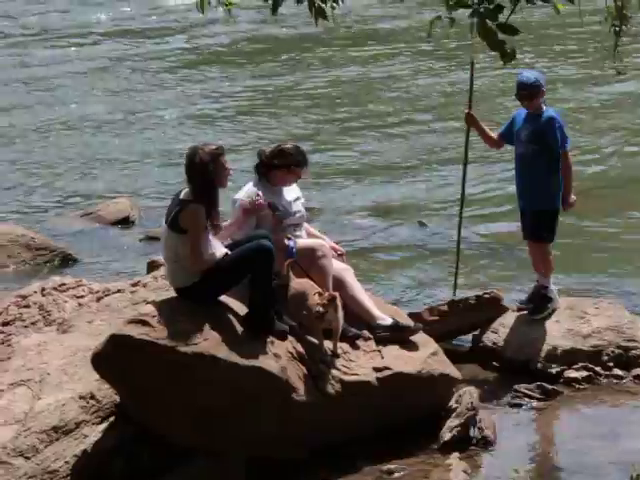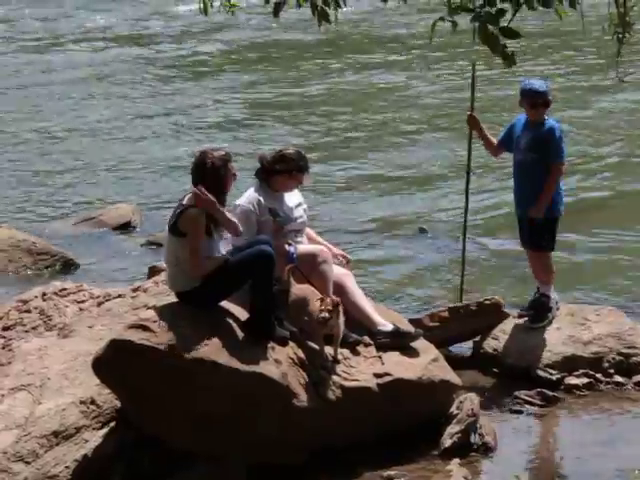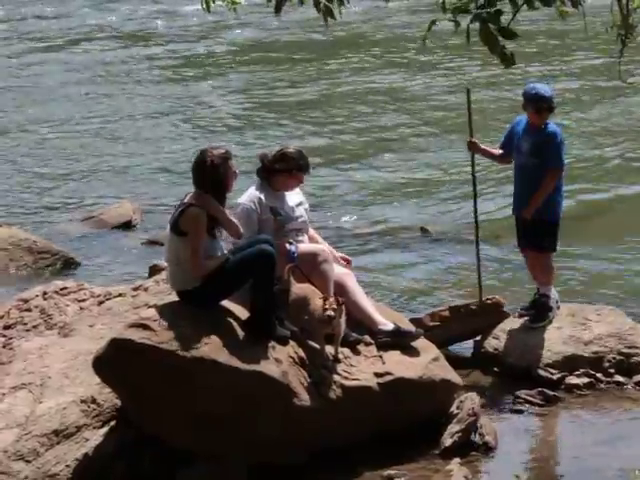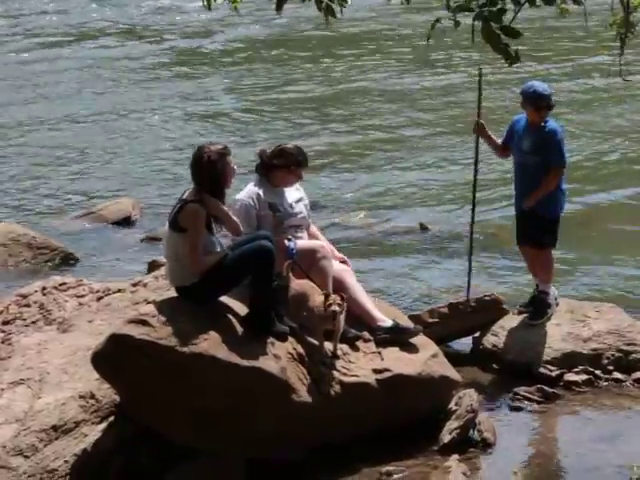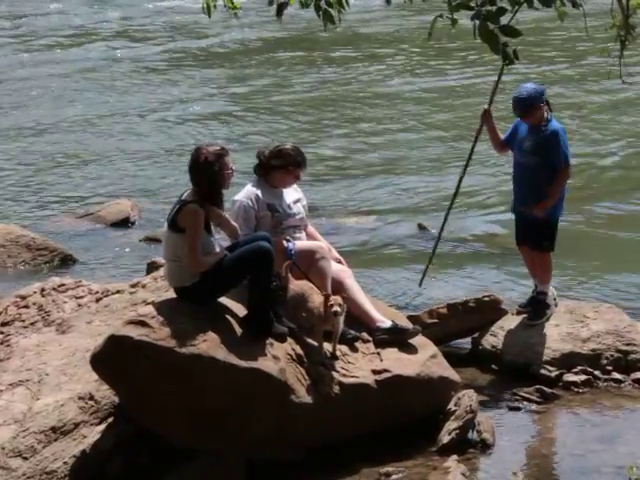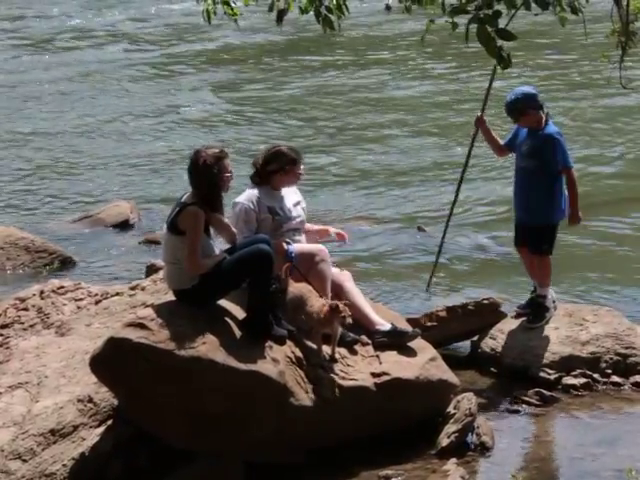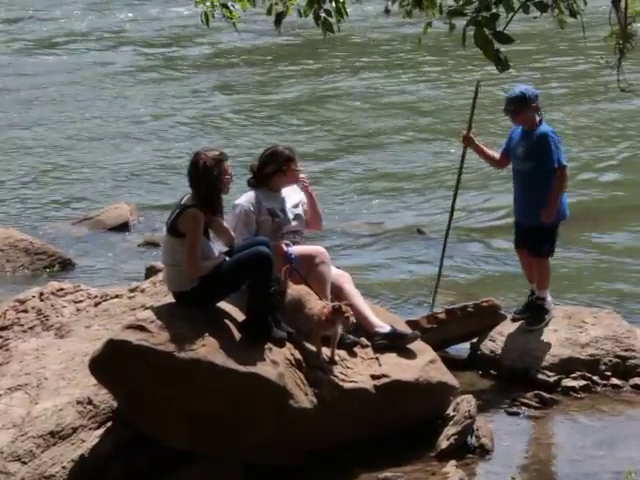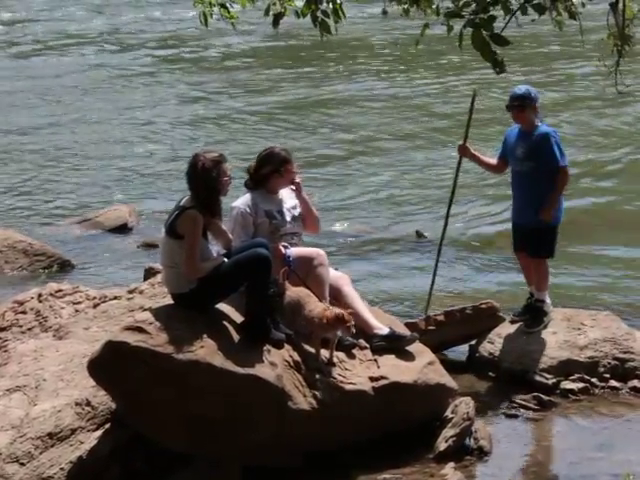
dt=0.3s
person 1, frame 1
left shoulder: (550, 119)
right shoulder: (519, 117)
left elbow: (565, 157)
right elbow: (495, 143)
left wrist: (567, 193)
right wrist: (476, 125)
left hip: (546, 196)
right hip: (526, 195)
left knee: (540, 243)
right knee: (532, 242)
left ankle: (547, 292)
right ankle: (540, 287)
person 1, frame 2
left shoulder: (551, 130)
right shoulder: (518, 123)
left elbow: (557, 170)
right elbow: (496, 150)
left wrist: (542, 204)
right wrist: (479, 128)
left hip: (545, 205)
right hip: (524, 203)
left knee: (540, 253)
right knee: (531, 251)
left ankle: (548, 300)
right ankle: (542, 293)
person 1, frame 3
left shoulder: (552, 135)
right shoulder: (518, 125)
left elbow: (554, 176)
right elbow: (506, 157)
left wrist: (533, 205)
right wrist: (480, 150)
left hip: (545, 207)
right hip: (522, 204)
left knee: (541, 254)
right knee: (527, 252)
left ankle: (548, 300)
right ankle: (542, 293)
person 1, frame 4
left shoulder: (552, 132)
right shoulder: (517, 124)
left elbow: (558, 171)
right elbow: (503, 152)
left wrist: (534, 198)
right wrist: (485, 135)
left hip: (546, 203)
right hip: (524, 201)
left knee: (541, 250)
right knee: (526, 247)
left ankle: (547, 297)
right ankle: (541, 290)
person 1, frame 5
left shoulder: (554, 132)
right shoulder: (521, 124)
left elbow: (565, 172)
right elbow: (501, 147)
left wrist: (546, 204)
right wrist: (489, 124)
left hip: (544, 207)
right hip: (522, 203)
left knee: (541, 251)
right knee: (525, 248)
left ankle: (546, 297)
right ankle: (540, 291)
person 1, frame 6
left shoulder: (551, 136)
right shoulder: (522, 130)
left elbow: (569, 173)
right elbow: (502, 150)
left wrist: (574, 209)
right wrist: (485, 130)
left hip: (545, 209)
right hip: (524, 206)
left knee: (540, 254)
right knee: (523, 249)
left ankle: (545, 300)
right ankle: (538, 292)
person 1, frame 7
left shoulder: (546, 135)
right shoulder: (516, 133)
left elbow: (562, 173)
right elbow: (500, 163)
left wrist: (552, 206)
right wrist: (474, 146)
left hip: (543, 211)
right hip: (523, 209)
left knee: (539, 257)
right knee: (523, 252)
left ankle: (544, 303)
right ankle: (535, 295)
person 1, frame 8
left shoulder: (546, 136)
right shoulder: (512, 135)
left elbow: (563, 173)
right elbow: (499, 167)
left wrist: (552, 206)
right wrist: (472, 155)
left hip: (543, 212)
right hip: (521, 211)
left knee: (538, 258)
right knee: (523, 255)
left ankle: (542, 305)
right ankle: (534, 298)
person 2, frame 1
left shoulder: (291, 189)
right shoulder: (249, 197)
left wrist: (327, 240)
left hip: (303, 255)
left knee: (343, 271)
right knee: (319, 249)
left ankle: (380, 321)
person 2, frame 2
left shoulder: (293, 195)
right shoulder: (250, 203)
left wrist: (331, 247)
left hip: (303, 261)
left knee: (344, 276)
right knee: (320, 254)
left ankle: (380, 327)
person 2, frame 3
left shoulder: (295, 194)
right shoulder: (251, 202)
left wrist: (333, 252)
left hip: (306, 260)
left knee: (345, 276)
right knee: (321, 253)
left ankle: (382, 327)
person 2, frame 4
left shoulder: (295, 190)
right shoulder: (249, 198)
left elbow: (308, 227)
left wrist: (333, 251)
right wrist: (276, 243)
left hip: (304, 257)
left knee: (344, 272)
right knee: (319, 250)
left ankle: (381, 323)
person 2, frame 5
left shoulder: (293, 191)
right shoulder: (248, 199)
left elbow: (305, 227)
left wrist: (331, 250)
left hip: (302, 257)
left knee: (343, 273)
right knee: (318, 250)
left ankle: (379, 324)
person 2, frame 6
left shoulder: (291, 192)
right shoulder: (248, 202)
left wrist: (325, 230)
right wrist: (275, 246)
left hip: (301, 260)
left knee: (342, 276)
right knee: (318, 252)
left ankle: (379, 327)
person 2, frame 7
left shoulder: (292, 192)
right shoulder: (248, 204)
left elbow: (315, 225)
left wrist: (310, 196)
left hip: (303, 262)
left knee: (342, 278)
right knee: (319, 254)
left ankle: (378, 329)
person 2, frame 8
left shoulder: (289, 194)
right shoulder: (245, 206)
left elbow: (314, 228)
left wrist: (301, 197)
right wrist: (270, 249)
left hip: (302, 264)
left knee: (341, 280)
right knee: (317, 256)
left ankle: (377, 331)
person 3, frame 1
left shoulder: (190, 195)
right shoulder: (194, 209)
left elbow: (215, 235)
right elbow: (196, 263)
left wrist: (242, 215)
right wrist: (224, 255)
left hip: (194, 277)
right hip: (193, 285)
left knee: (261, 237)
right knee: (263, 251)
left ankle: (268, 310)
right ankle: (259, 319)
person 3, frame 2
left shoulder: (199, 201)
right shoulder: (194, 213)
left elbow: (237, 230)
right elbow: (196, 268)
left wrist: (216, 209)
right wrist: (225, 259)
left hip: (202, 275)
right hip: (193, 290)
left knee: (263, 243)
right knee: (263, 256)
left ankle: (270, 317)
right ankle: (260, 325)
person 3, frame 3
left shoulder: (203, 201)
right shoulder: (196, 213)
left elbow: (237, 233)
right elbow: (197, 267)
left wrist: (218, 211)
right wrist: (226, 259)
left hip: (202, 277)
right hip: (195, 289)
left knee: (265, 242)
right knee: (264, 256)
left ankle: (270, 315)
right ankle: (261, 324)
person 3, frame 4
left shoulder: (200, 197)
right shoulder: (195, 209)
left elbow: (237, 231)
right elbow: (196, 263)
left wrist: (221, 211)
right wrist: (224, 253)
left hip: (201, 272)
right hip: (193, 285)
left knee: (263, 238)
right knee: (263, 251)
left ankle: (270, 312)
right ankle: (260, 320)
person 3, frame 5
left shoulder: (198, 197)
right shoulder: (194, 209)
left elbow: (235, 235)
right elbow: (195, 264)
left wrist: (220, 217)
right wrist: (222, 254)
left hip: (198, 274)
right hip: (192, 285)
left knee: (262, 239)
right knee: (262, 252)
left ankle: (269, 312)
right ankle: (258, 321)
person 3, frame 6
left shoulder: (198, 200)
right shoulder: (194, 211)
left elbow: (232, 238)
right elbow: (194, 266)
left wrist: (217, 219)
right wrist: (221, 257)
left hip: (198, 277)
right hip: (191, 288)
left knee: (261, 241)
right knee: (262, 255)
left ankle: (269, 314)
right ankle: (257, 323)
person 3, frame 7
left shoulder: (197, 202)
right shoulder: (194, 213)
left elbow: (230, 241)
right elbow: (193, 268)
left wrist: (216, 221)
right wrist: (220, 259)
left hip: (197, 280)
right hip: (191, 290)
left knee: (262, 243)
right knee: (261, 257)
left ankle: (268, 317)
right ankle: (257, 325)
person 3, frame 8
left shoulder: (196, 204)
right shoulder: (193, 215)
left elbow: (227, 243)
right elbow: (192, 270)
left wrist: (213, 222)
right wrist: (220, 260)
left hip: (195, 281)
right hip: (189, 292)
left knee: (260, 245)
right knee: (260, 259)
left ankle: (267, 318)
right ankle: (256, 327)
